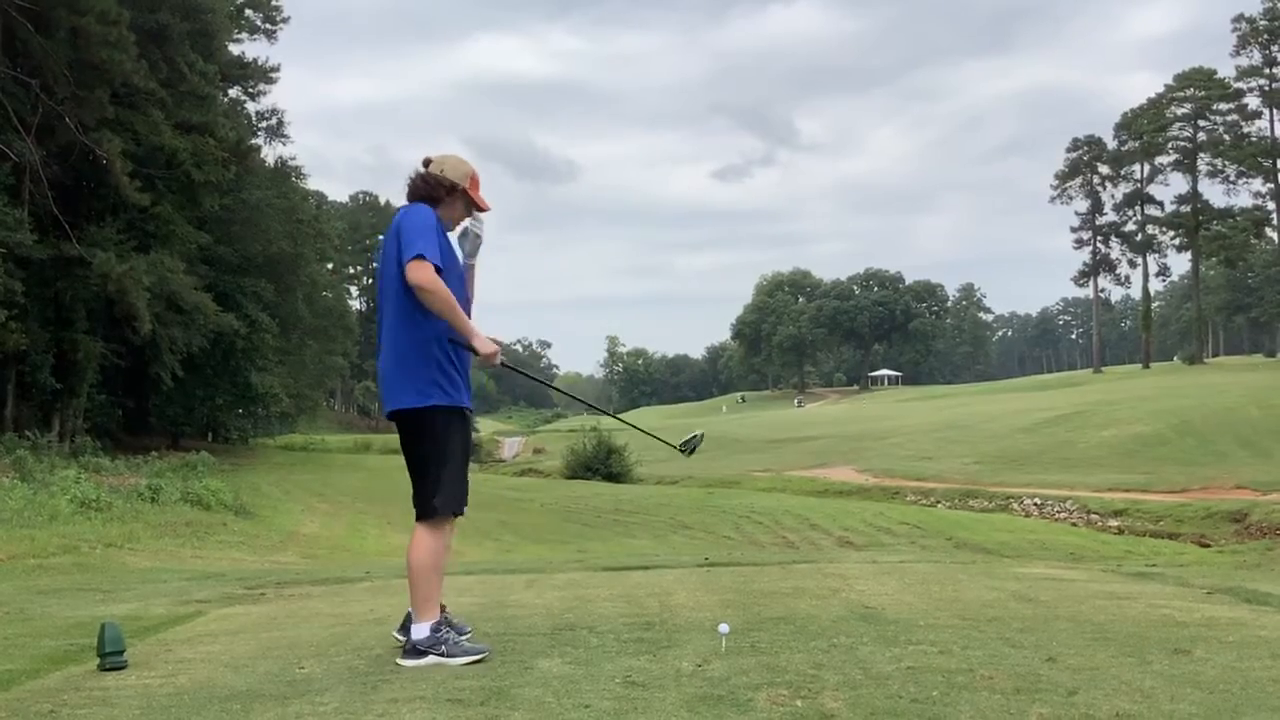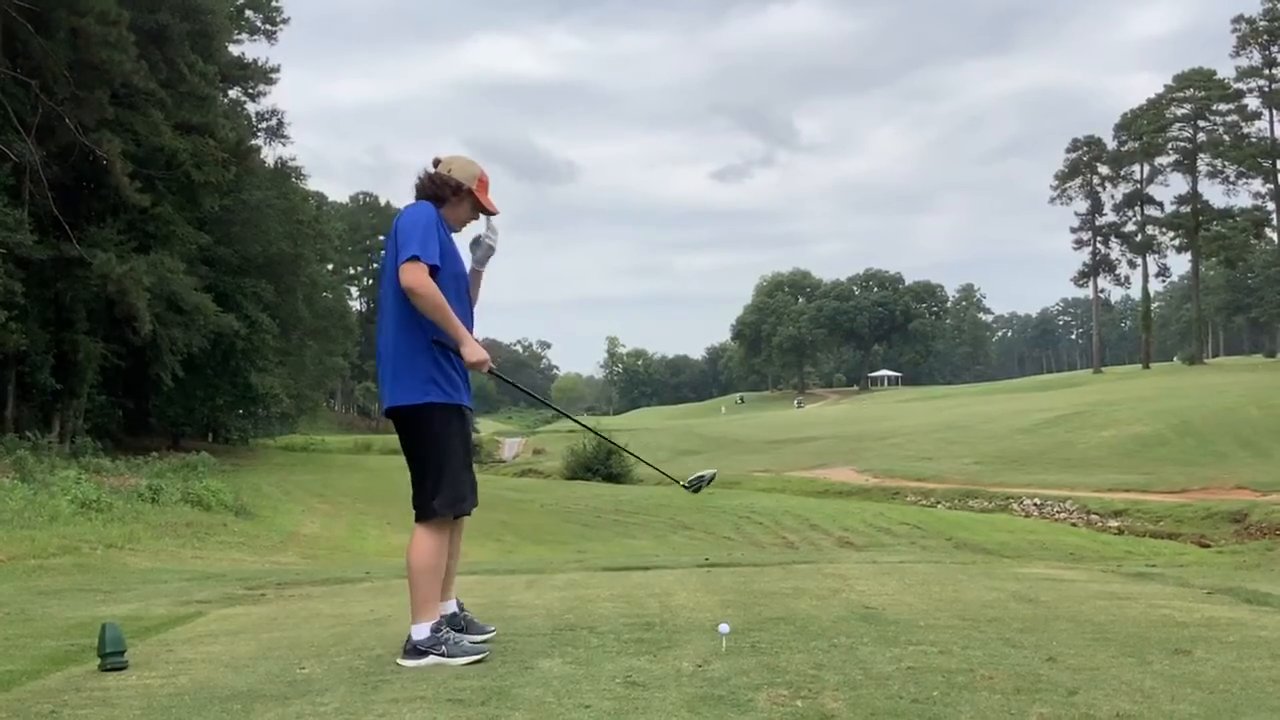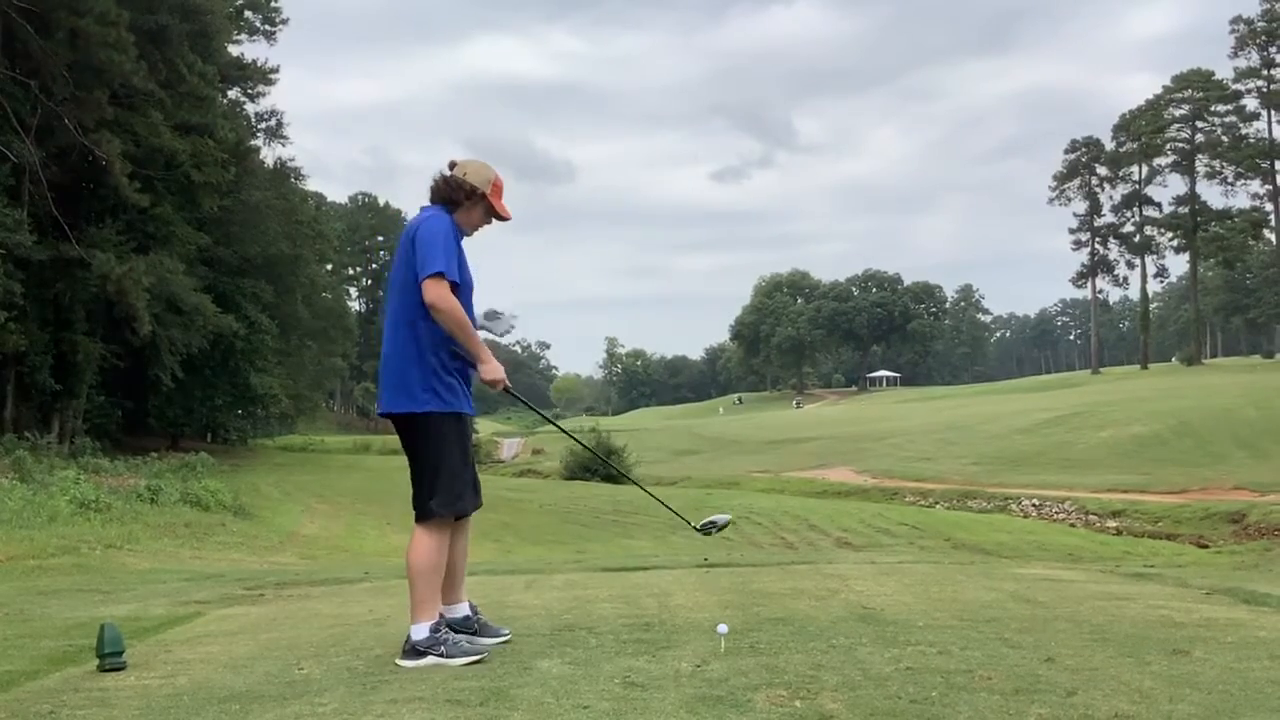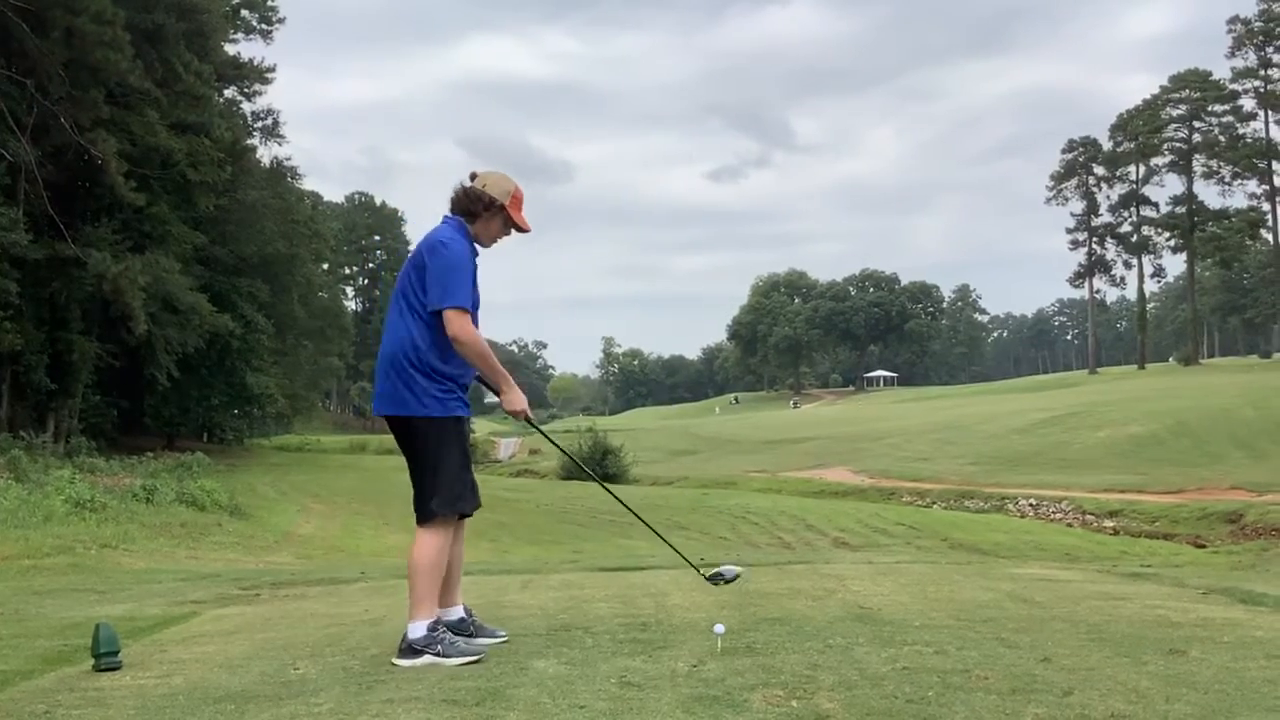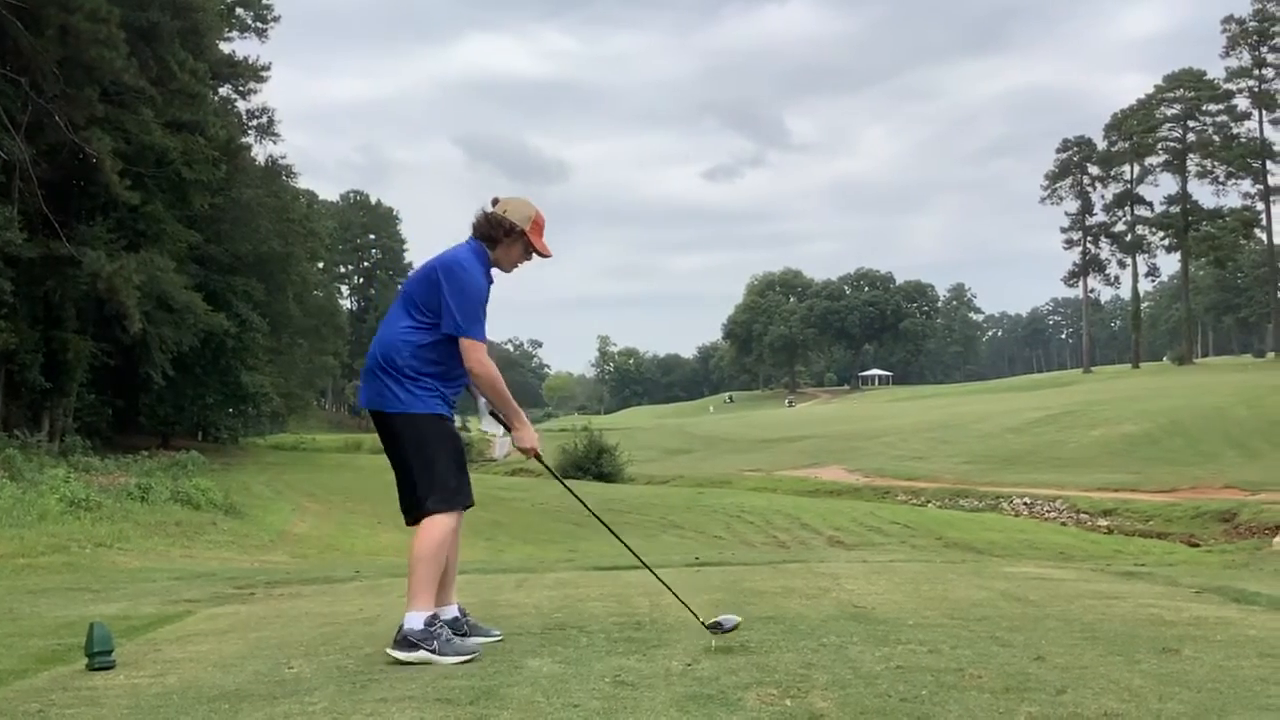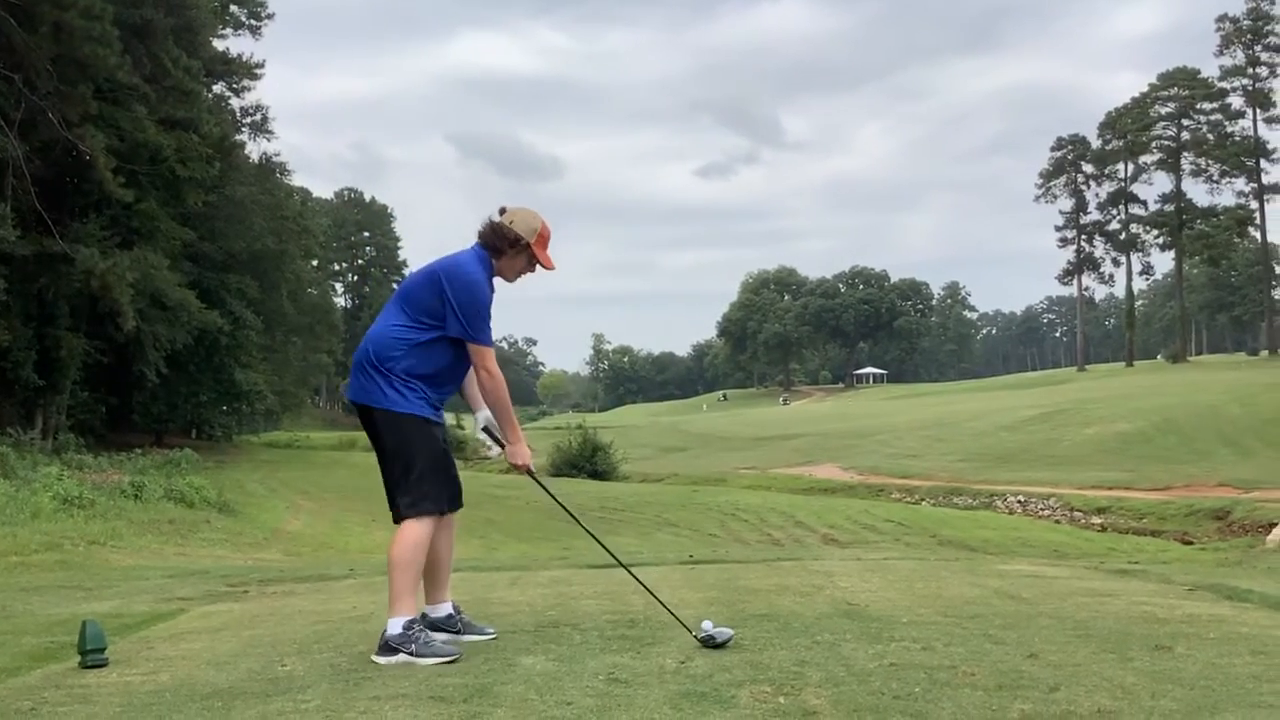
dt=0.2s
person 1, frame 1
left shoulder: (422, 230)
right shoulder: (417, 217)
left elbow: (455, 304)
right elbow: (422, 278)
left wrist: (471, 257)
right wrist: (475, 336)
left hip: (437, 385)
right hip: (428, 386)
left knee: (443, 506)
right knee: (436, 509)
left ankle: (423, 615)
right ankle: (423, 636)
person 1, frame 2
left shoulder: (430, 232)
right shoulder: (419, 215)
left elbow: (457, 305)
right elbow: (414, 280)
left wrist: (477, 265)
right wrist: (466, 341)
left hip: (438, 385)
right hip: (425, 386)
left knee: (454, 503)
right knee: (437, 510)
left ankle: (443, 609)
right ankle: (423, 636)
person 1, frame 3
left shoulder: (435, 230)
right shoulder: (435, 225)
right elbow: (437, 298)
left wrist: (476, 327)
right wrist: (483, 356)
left hip: (435, 388)
right hip: (428, 390)
left knee: (459, 505)
right knee: (437, 511)
left ankle: (456, 613)
right ankle: (423, 636)
person 1, frame 4
left shoulder: (452, 245)
right shoulder: (450, 246)
right elbow: (459, 331)
left wrist: (489, 376)
right wrist: (508, 386)
left hip: (425, 392)
right hip: (422, 394)
left knee: (456, 507)
right knee: (439, 512)
left ankle: (451, 615)
right ankle: (420, 635)
person 1, frame 5
left shoulder: (469, 266)
right shoulder: (463, 270)
left elbow: (465, 355)
right elbow: (476, 362)
left wrist: (490, 403)
right wrist: (519, 423)
left hip: (415, 393)
right hip: (405, 392)
left knee: (448, 503)
right knee: (441, 504)
left ankle: (446, 614)
right ankle: (416, 626)
person 1, frame 6
left shoulder: (468, 272)
right shoulder: (467, 277)
left elbow: (464, 359)
right elbow: (487, 369)
left wrist: (482, 414)
right wrist: (515, 439)
left hip: (405, 391)
right hip: (392, 390)
left knee: (443, 504)
right knee: (419, 508)
left ankle: (440, 613)
right ankle: (399, 631)
